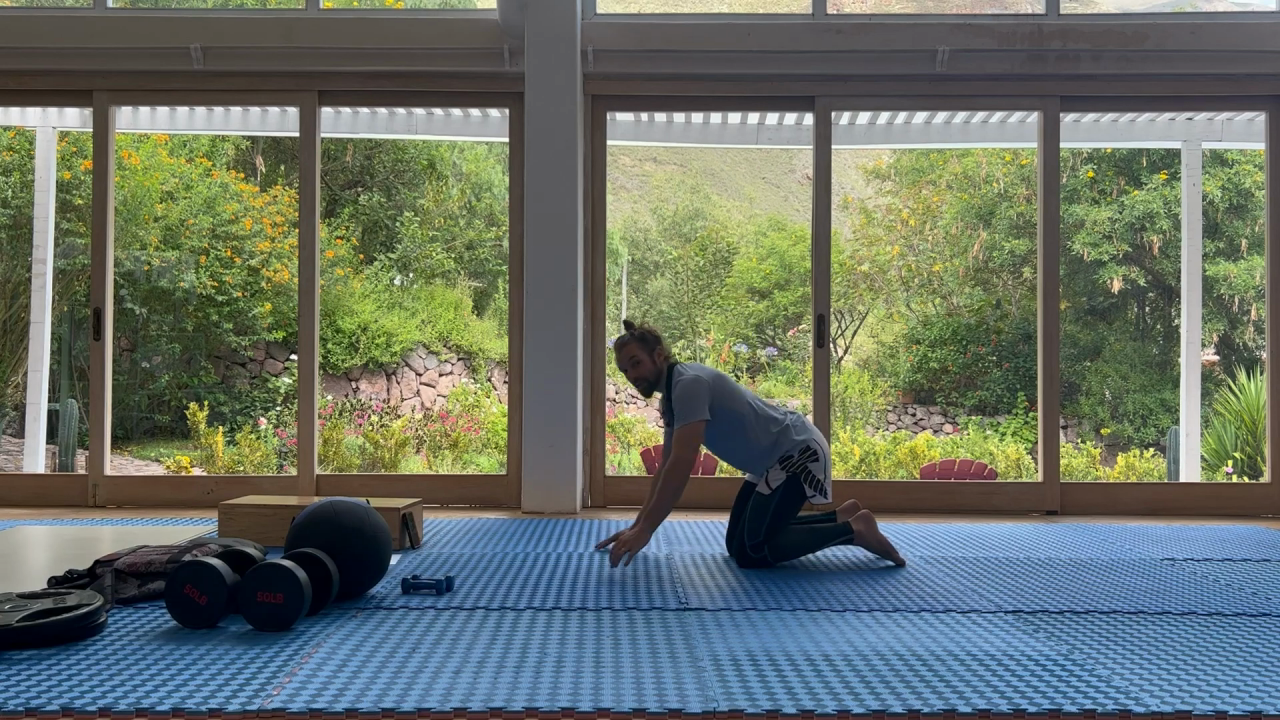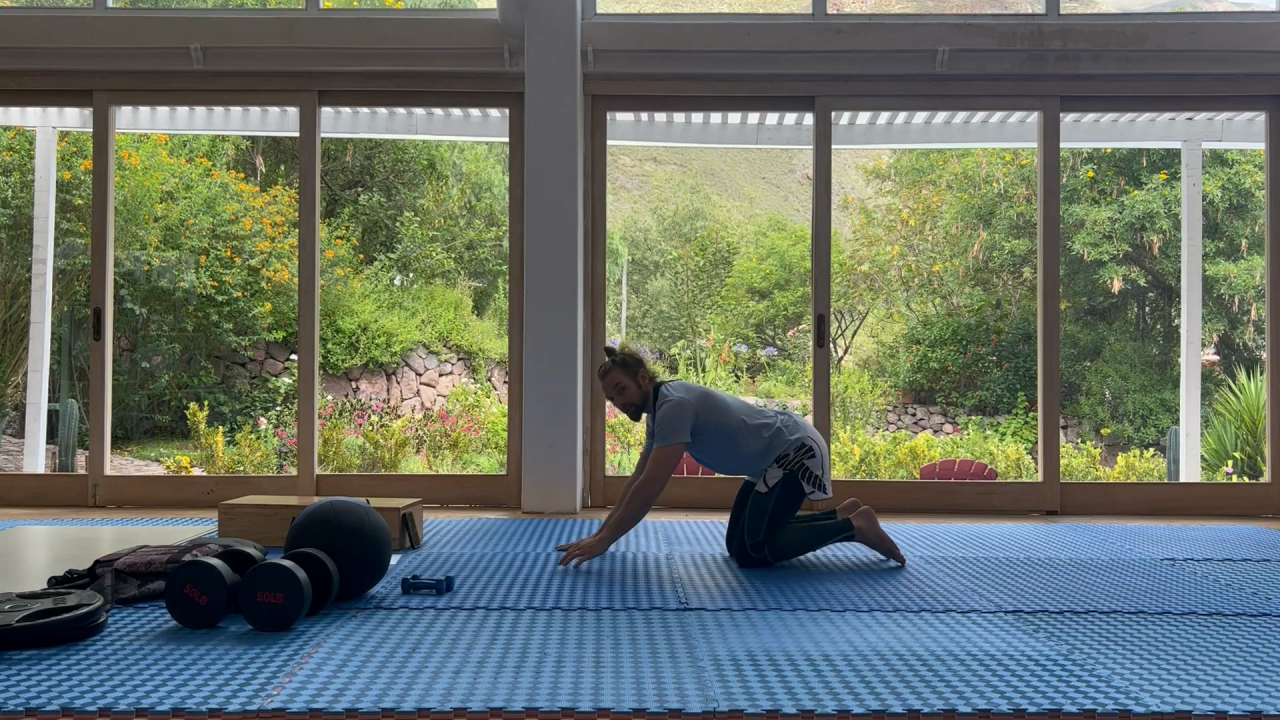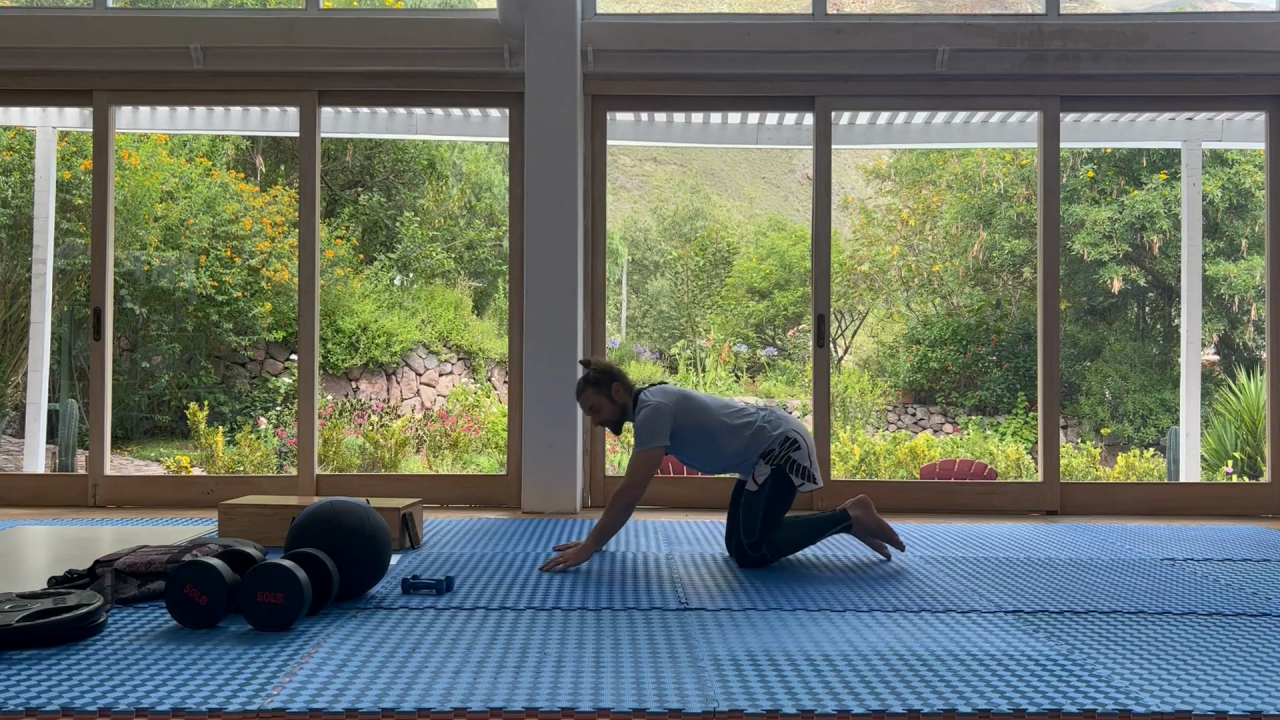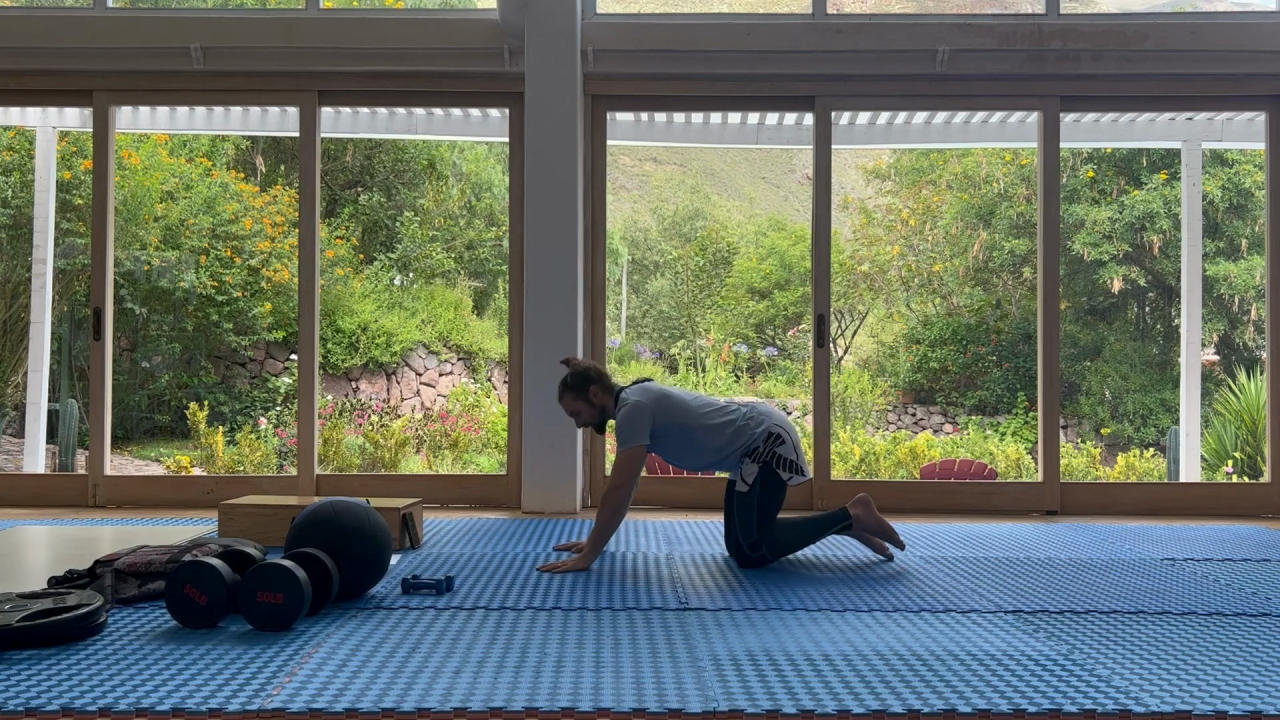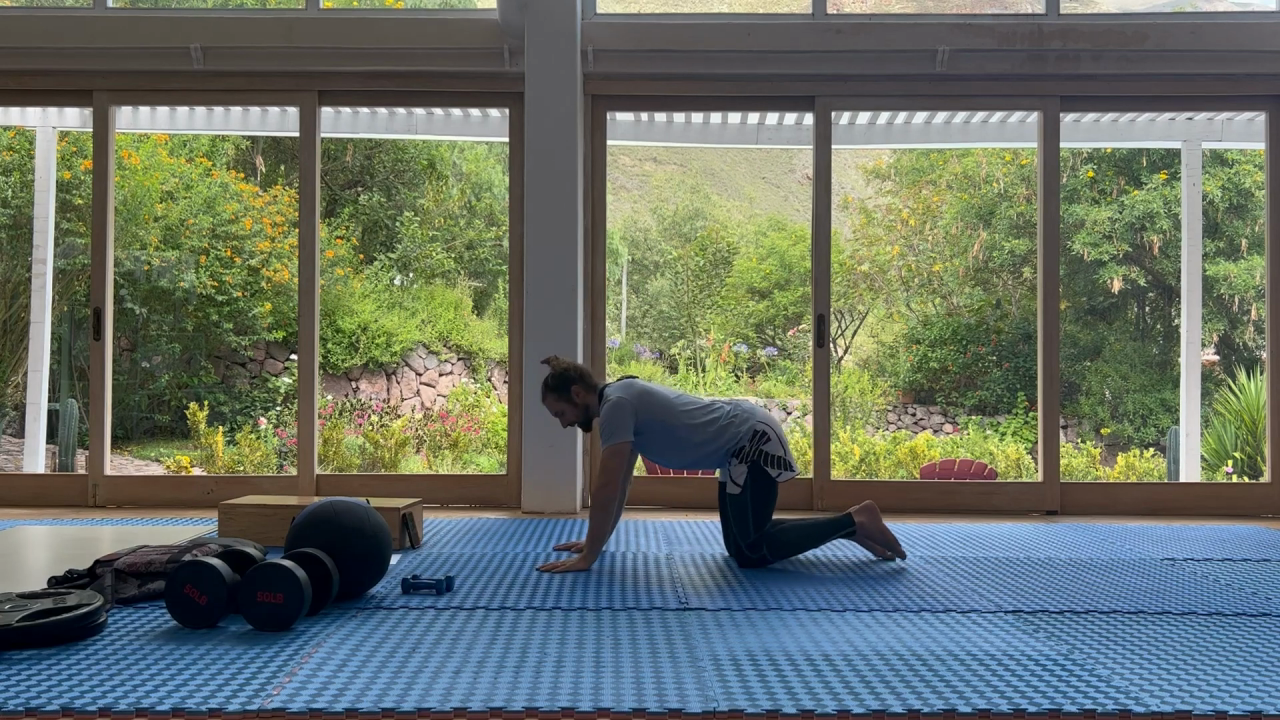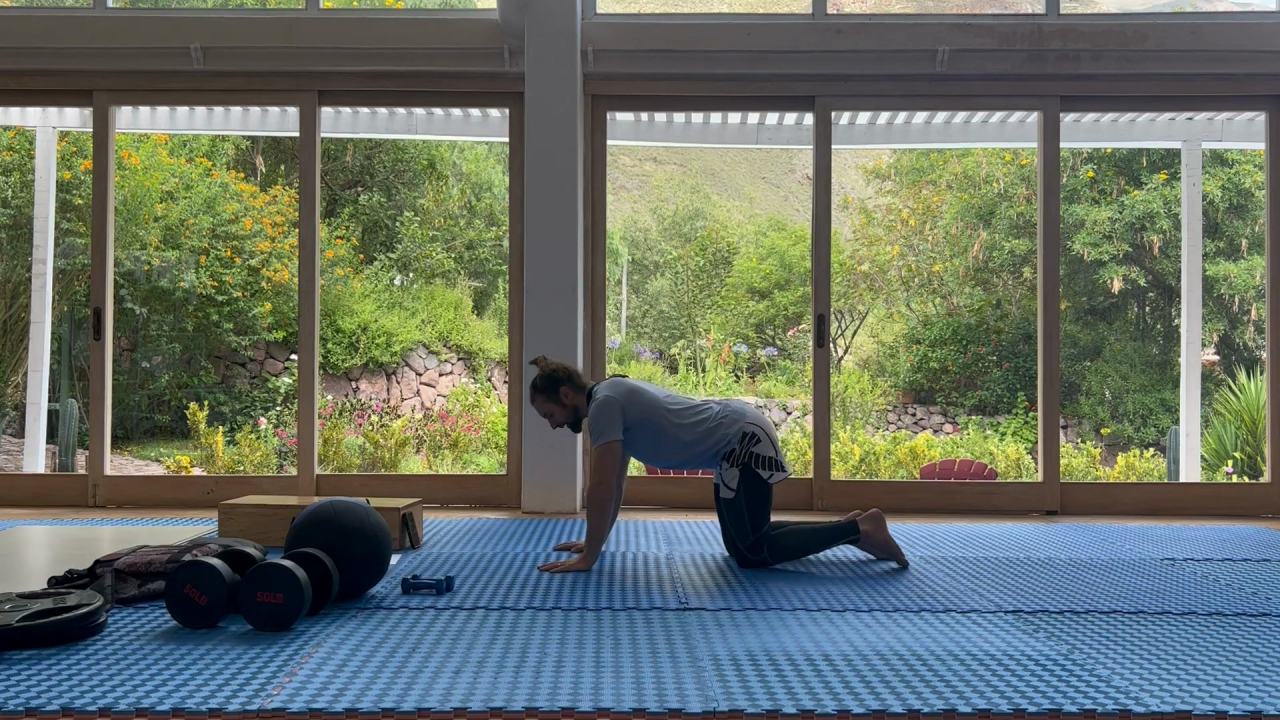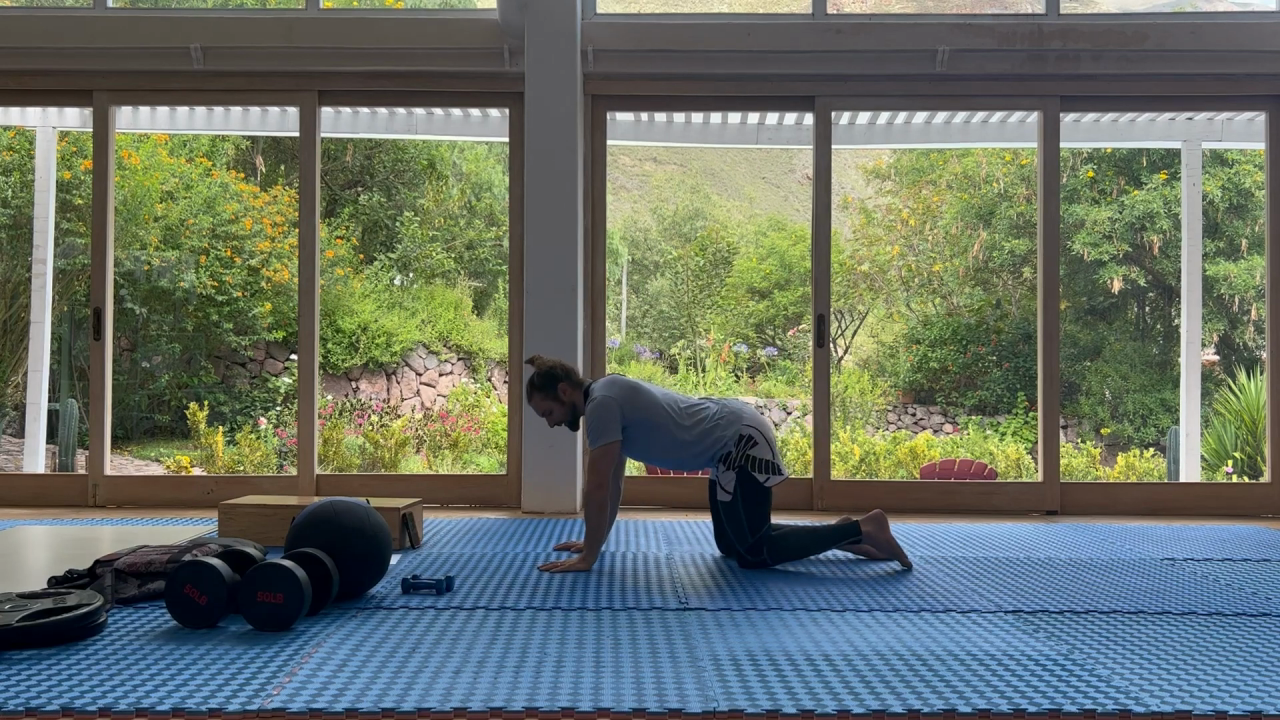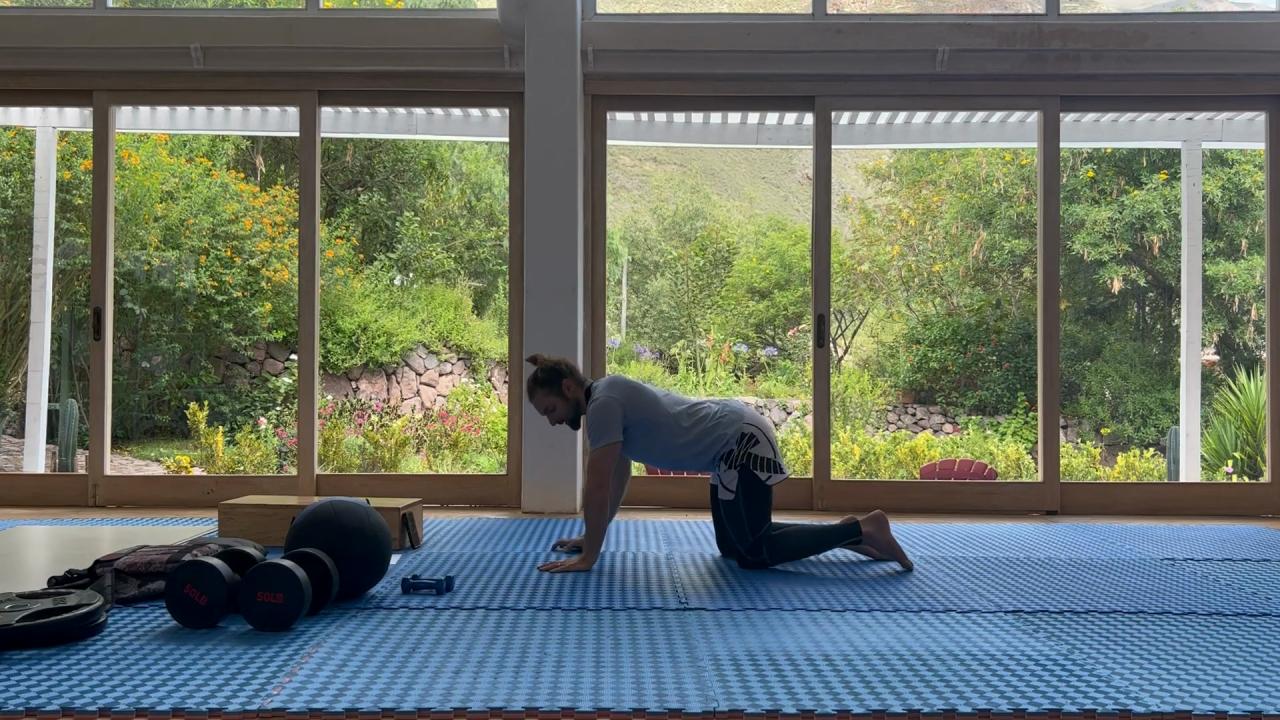
dt=0.2s
person 1, frame 1
left shoulder: (688, 385)
right shoulder: (671, 400)
left elbow: (681, 466)
right elbow: (666, 467)
left wrist: (644, 531)
right wrist: (638, 525)
left hip: (797, 456)
right hip: (777, 461)
left knee: (752, 551)
right knee: (739, 545)
left ankle: (853, 530)
right ankle: (841, 517)
person 1, frame 2
left shoulder: (674, 405)
right shoulder: (661, 413)
left elbow: (651, 486)
right elbow: (638, 482)
left wrist: (604, 541)
right wrist: (601, 533)
left hip: (796, 453)
right hip: (780, 456)
left knee: (752, 551)
right knee: (738, 544)
left ankle: (853, 527)
right ankle: (845, 516)
person 1, frame 3
left shoulder: (654, 410)
right shoulder: (649, 409)
left elbow: (631, 491)
right elbow: (630, 488)
left wrist: (588, 549)
right wrist: (594, 539)
left hip: (782, 446)
right hip: (769, 449)
left knee: (751, 552)
right knee: (739, 544)
left ankle: (850, 517)
right ankle: (848, 517)
person 1, frame 4
left shoulder: (634, 409)
right shoulder: (636, 403)
left elbow: (617, 490)
right elbow: (626, 487)
left wrist: (590, 554)
right wrist: (595, 540)
left hip: (767, 441)
right hip: (756, 442)
left knee: (751, 552)
right knee: (739, 544)
left ankle: (851, 515)
right ankle: (848, 520)
person 1, frame 5
left shoulder: (616, 406)
right shoulder: (623, 398)
left elbow: (606, 488)
right elbow: (619, 484)
left wrist: (589, 555)
right wrist: (595, 540)
left hip: (753, 439)
right hip: (745, 438)
left knee: (753, 553)
right knee: (741, 542)
left ankle: (856, 521)
right ankle: (849, 524)
person 1, frame 6
left shoulder: (603, 406)
right shoulder: (614, 396)
left elbow: (600, 488)
right elbow: (615, 482)
left wrist: (588, 555)
right wrist: (595, 540)
left hip: (743, 440)
right hip: (736, 435)
left knee: (754, 552)
right knee: (740, 540)
left ankle: (859, 529)
right ankle: (846, 529)
person 1, frame 7
left shoulder: (601, 404)
right shoulder: (609, 395)
left elbow: (597, 488)
right elbow: (612, 481)
left wrist: (588, 556)
right wrist: (595, 539)
left hip: (740, 442)
right hip: (733, 435)
left knee: (754, 553)
right knee: (731, 543)
left ankle: (861, 529)
right ankle: (844, 533)
person 1, frame 8
left shoulder: (602, 405)
right shoulder: (609, 398)
left elbow: (597, 488)
right elbow: (617, 479)
left wrist: (588, 557)
right wrist: (592, 536)
left hip: (742, 442)
right hip: (733, 440)
left knee: (753, 554)
right knee: (731, 544)
left ankle: (861, 529)
right ankle: (845, 533)
